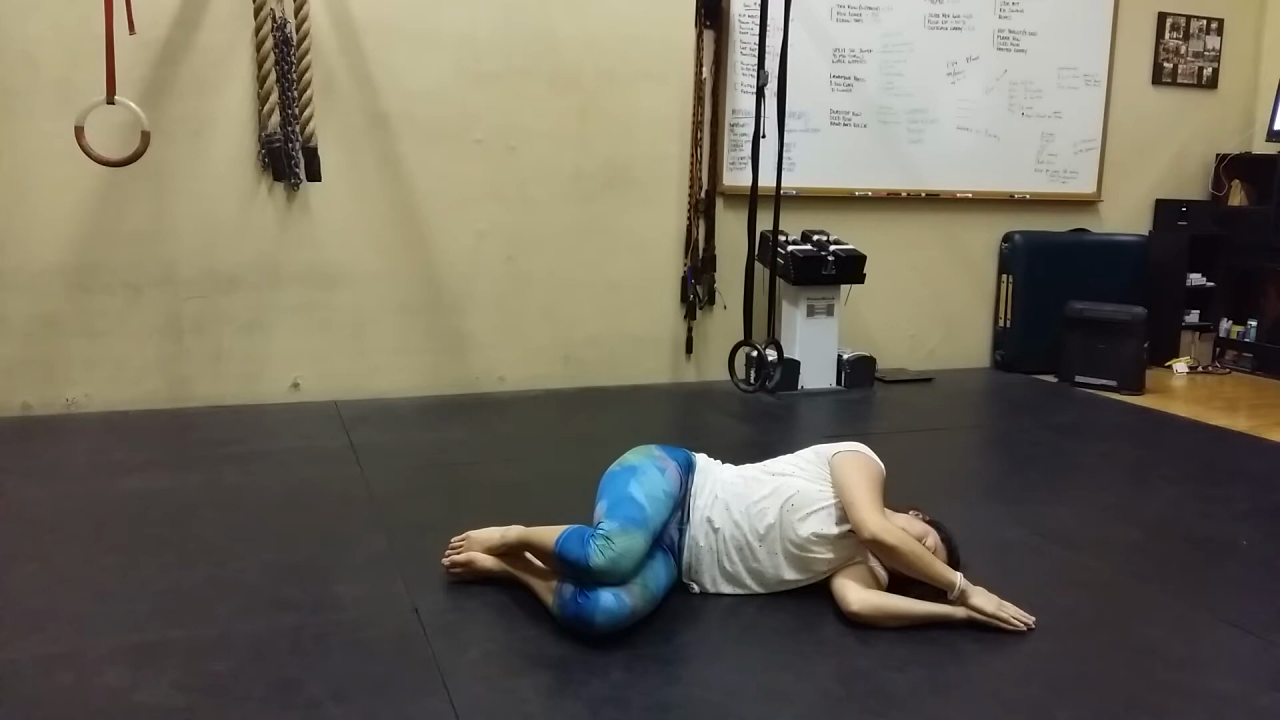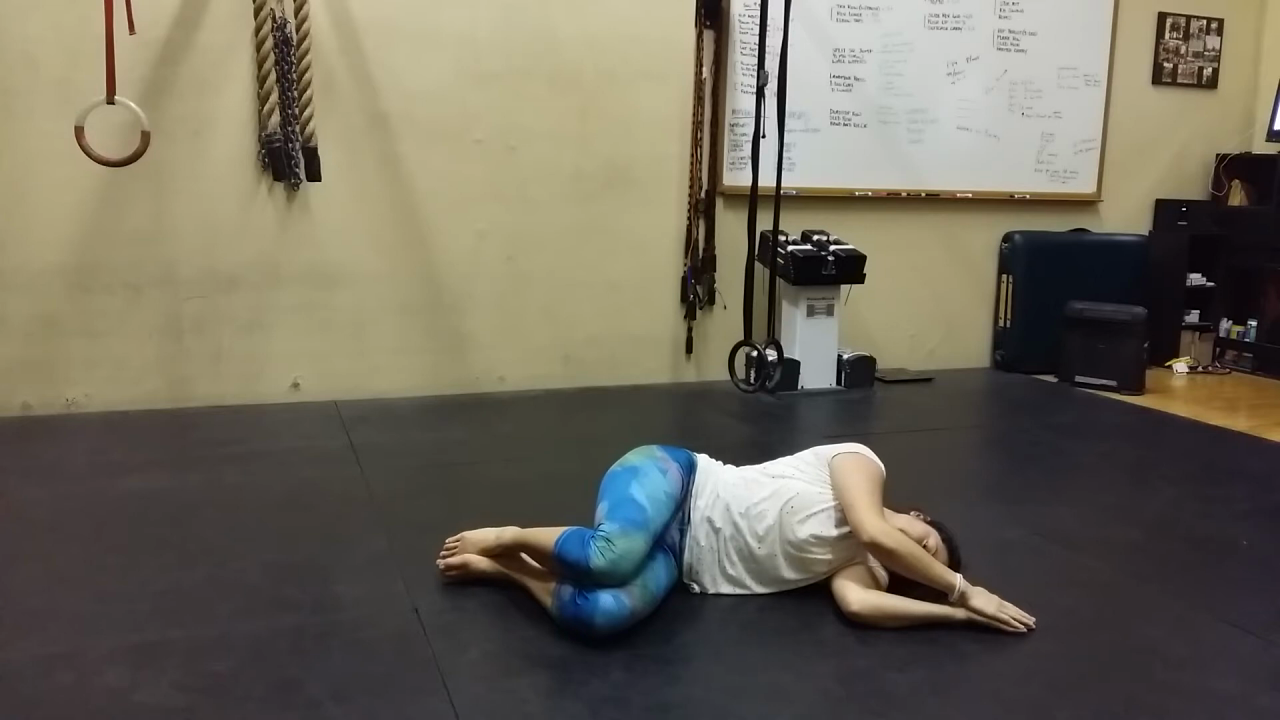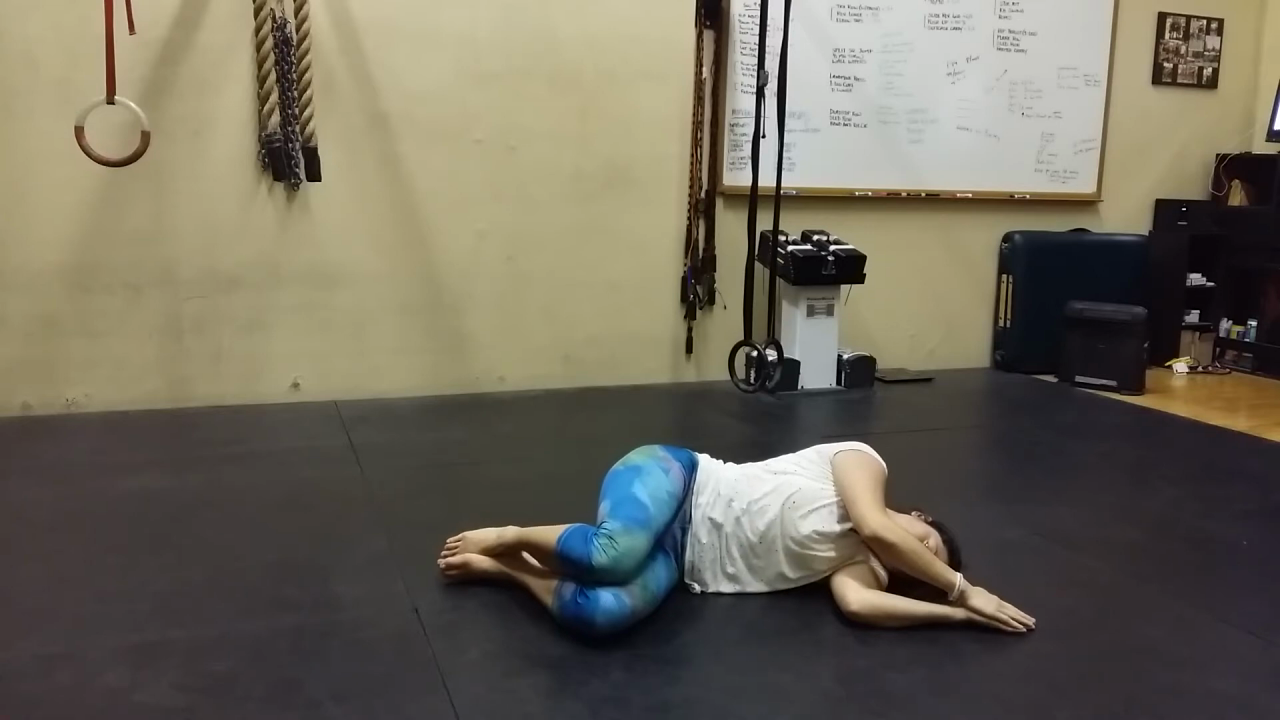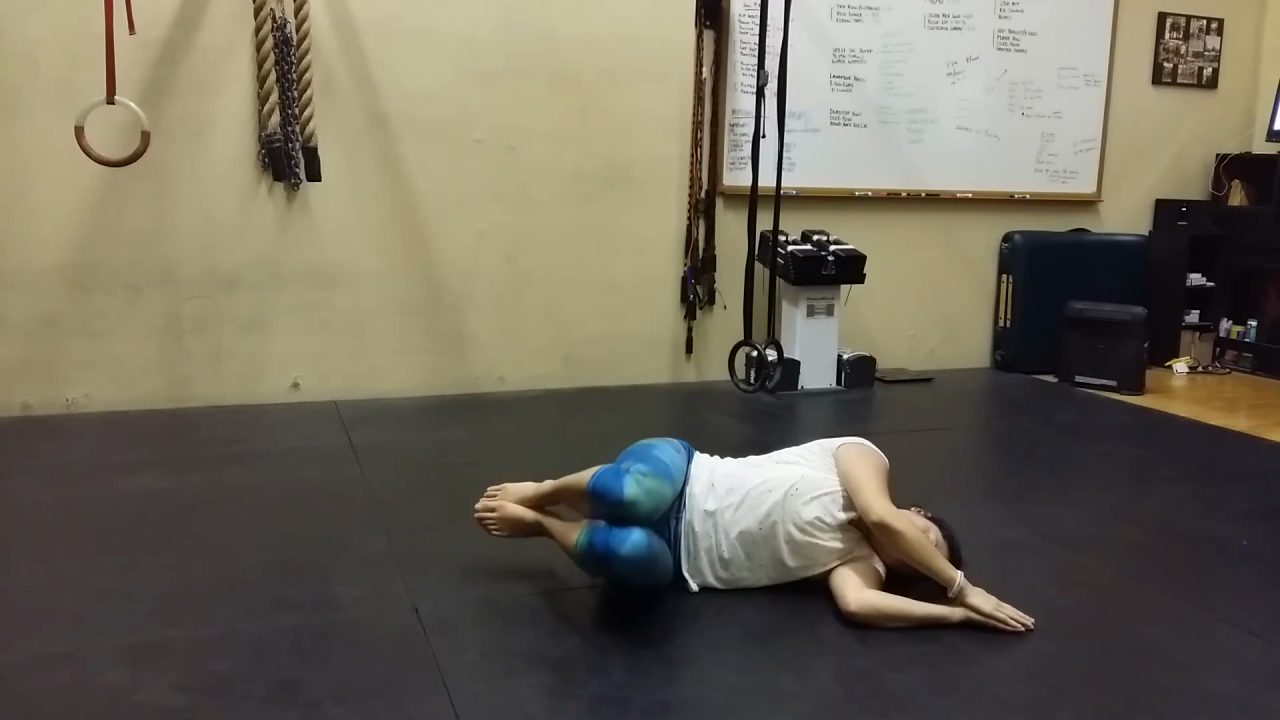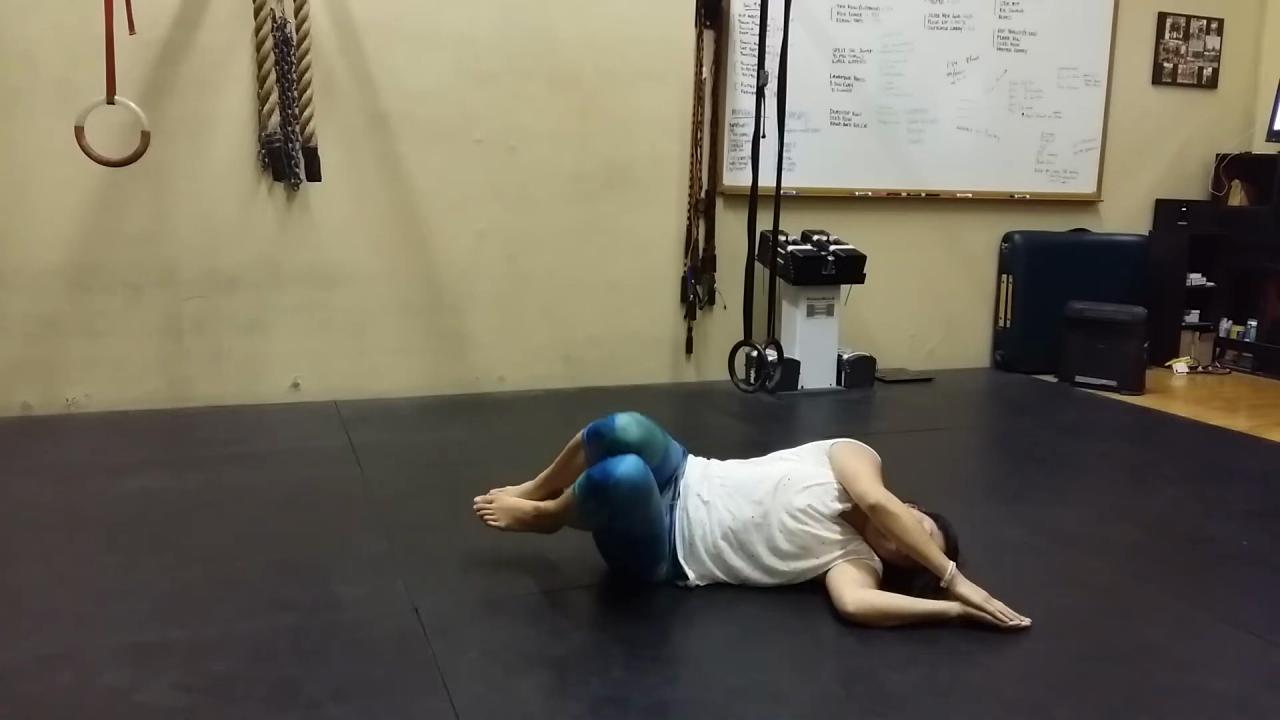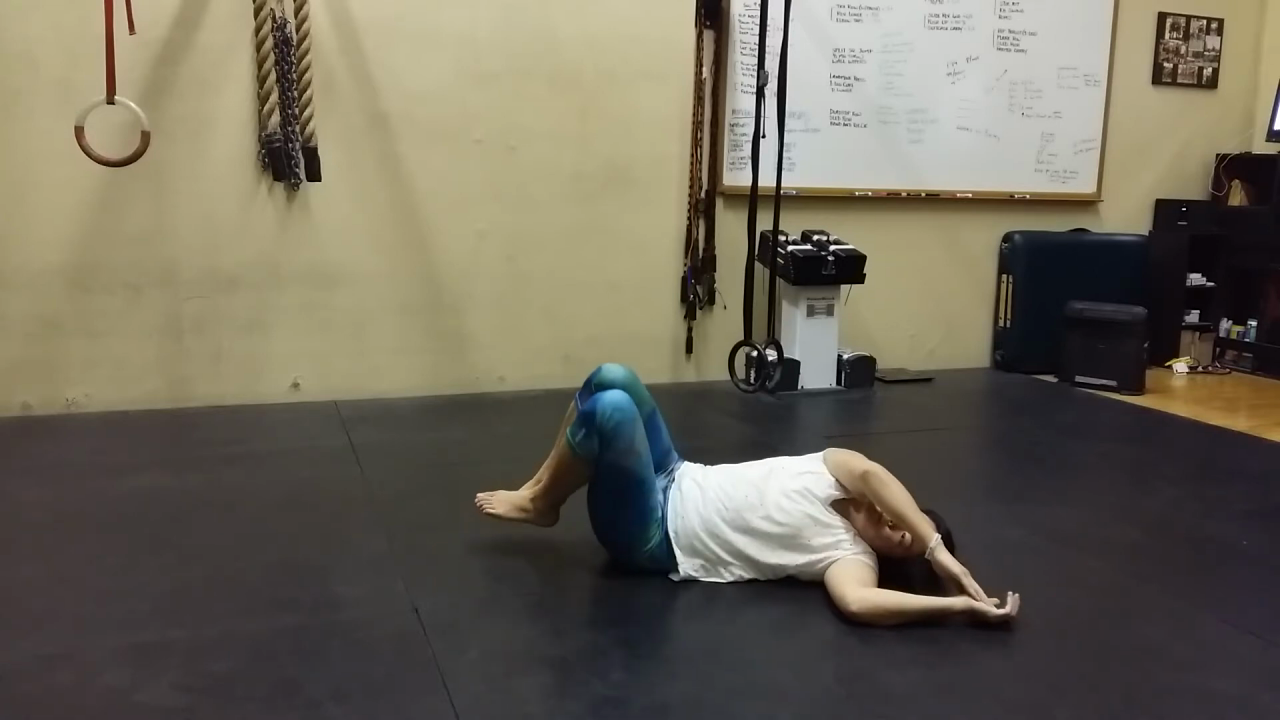
dt=0.7s
person 1, frame 1
left shoulder: (859, 564)
right shoulder: (860, 460)
left elbow: (858, 604)
right elbow: (875, 528)
left wrist: (957, 610)
right wrist: (963, 587)
left hip: (686, 561)
right hip: (671, 481)
left knee: (602, 613)
right knee: (607, 556)
left ankle: (505, 564)
right ankle: (515, 536)
person 1, frame 2
left shoulder: (859, 564)
right shoulder: (861, 461)
left elbow: (858, 605)
right elbow: (875, 531)
left wrist: (958, 612)
right wrist: (963, 588)
left hip: (682, 558)
right hip: (671, 478)
left knee: (603, 614)
right knee: (610, 559)
left ankle: (504, 566)
right ankle: (511, 537)
person 1, frame 3
left shoulder: (860, 564)
right shoulder: (862, 460)
left elbow: (859, 605)
right elbow: (877, 526)
left wrist: (957, 611)
right wrist: (962, 588)
left hip: (683, 562)
right hip: (675, 481)
left knee: (602, 615)
right knee: (610, 557)
left ankle: (507, 567)
right ankle: (512, 539)
person 1, frame 4
left shoulder: (861, 560)
right shoulder: (863, 455)
left elbow: (857, 604)
right elbow: (882, 516)
left wrist: (958, 614)
right wrist: (963, 588)
left hip: (675, 562)
right hip: (678, 478)
left knee: (634, 552)
right knee: (635, 497)
left ankle: (541, 524)
right ankle: (542, 495)
person 1, frame 5
left shoulder: (859, 560)
right shoulder: (856, 458)
left elbow: (855, 604)
right elbow: (877, 502)
left wrist: (956, 605)
right wrist: (953, 577)
left hip: (666, 556)
right hip: (680, 483)
left knee: (625, 477)
right knee: (625, 431)
left ankle: (542, 517)
right ankle: (537, 493)
person 1, frame 6
left shoulder: (853, 554)
right shoulder: (835, 472)
left elbow: (858, 602)
right elbow: (871, 472)
left wrist: (960, 603)
right wrist: (938, 546)
left hip: (654, 540)
right hip: (675, 483)
left knee: (611, 410)
right knee: (612, 380)
left ankle: (540, 504)
right ankle: (541, 486)
